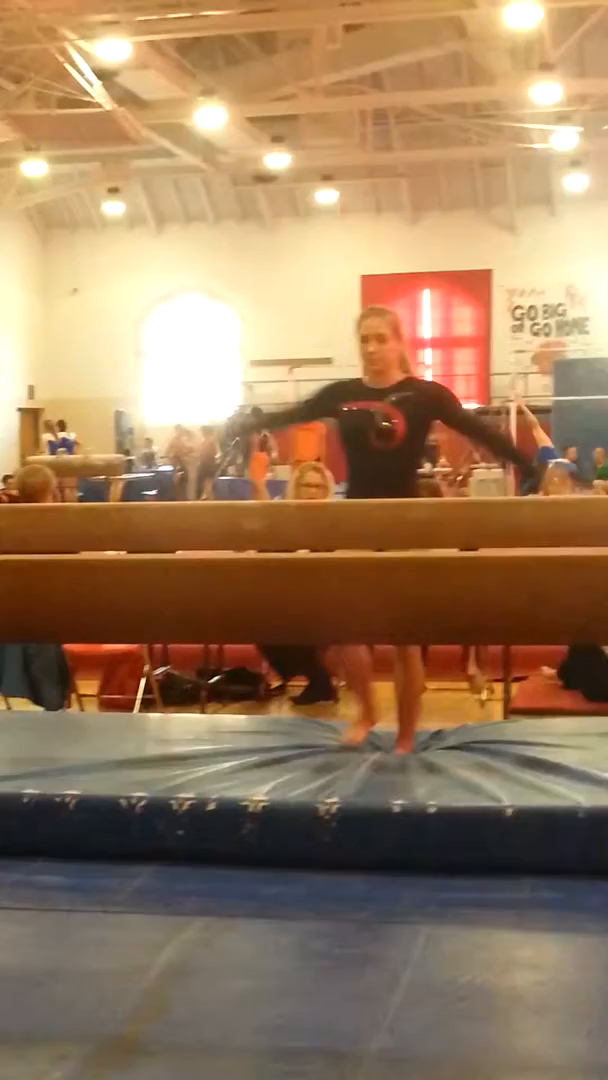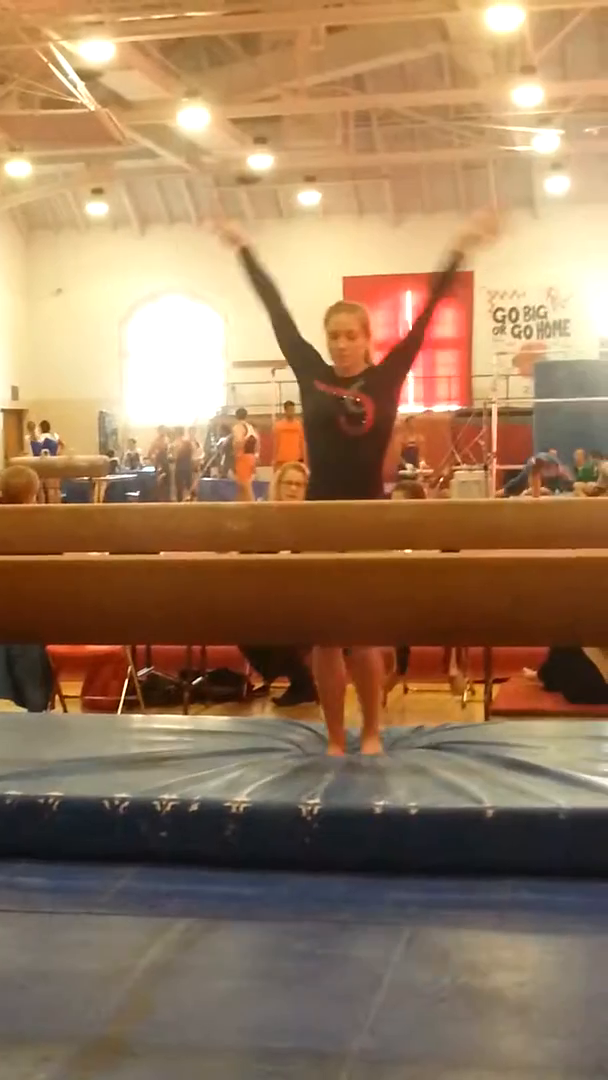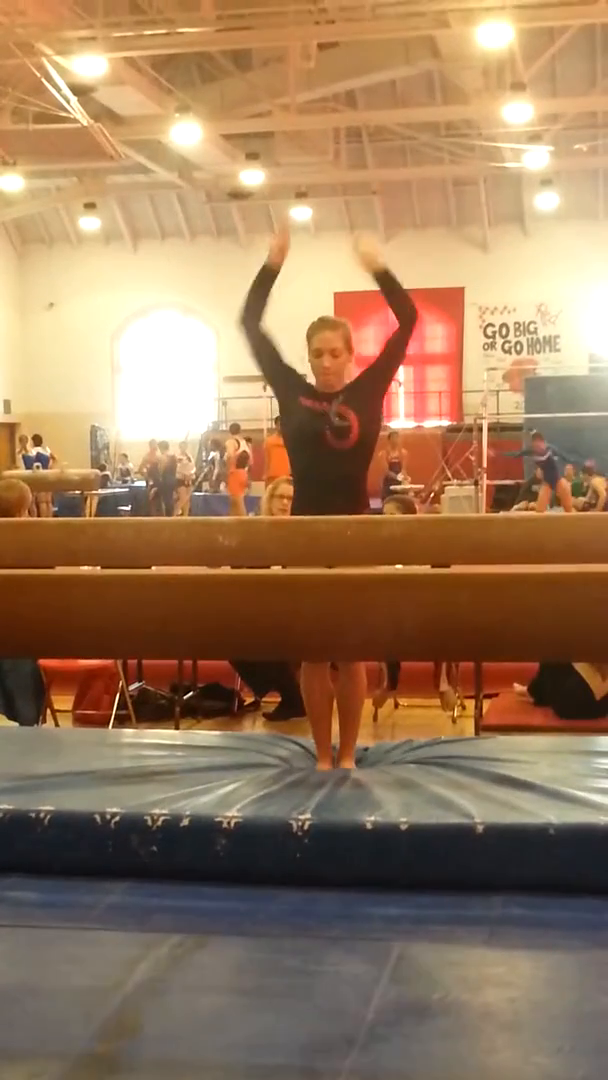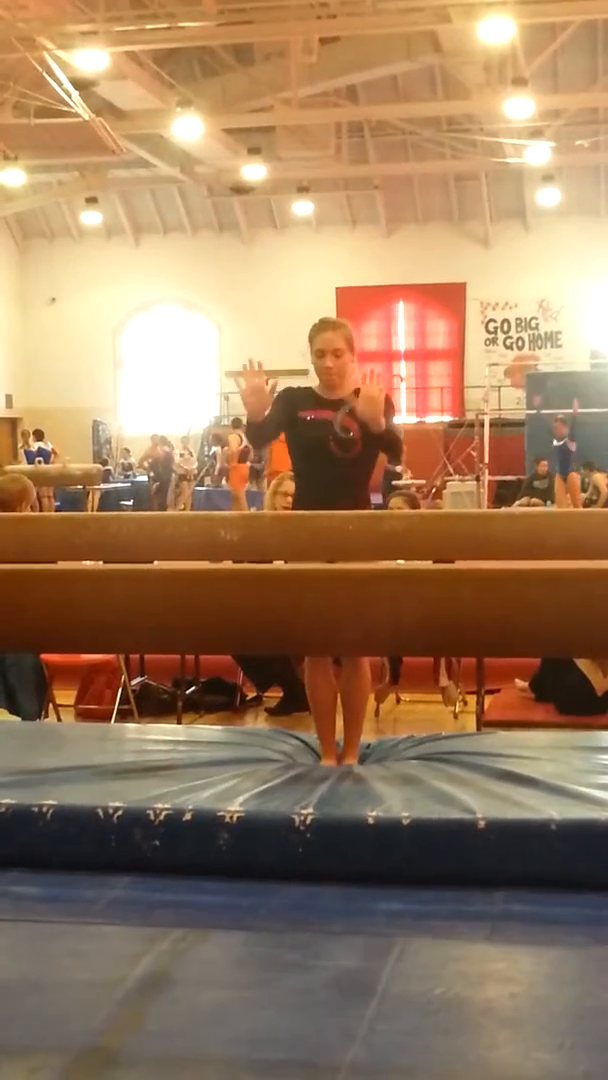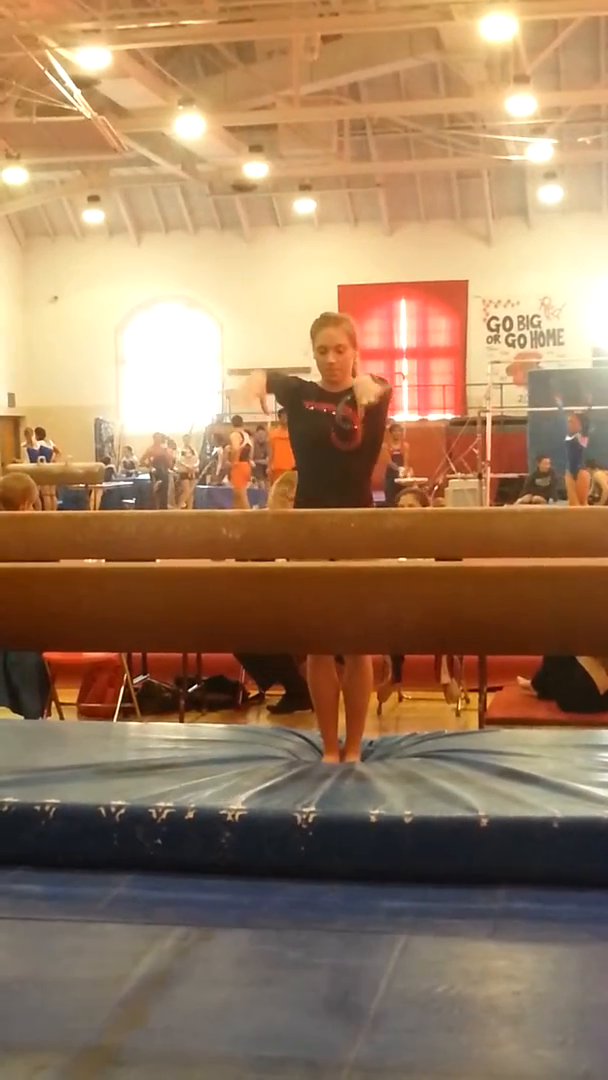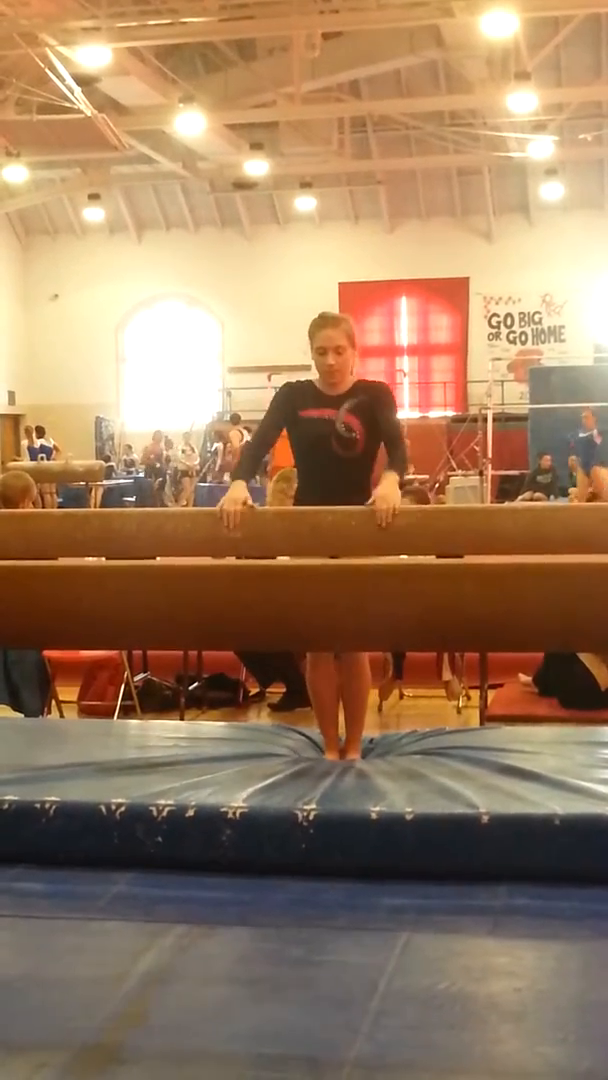
dt=0.3s
person 1, frame 1
left shoulder: (422, 395)
right shoulder: (340, 394)
left elbow: (480, 431)
right elbow: (281, 418)
left wrist: (532, 471)
left knee: (406, 641)
left ankle: (405, 742)
right ankle: (365, 711)
person 1, frame 2
left shoulder: (388, 373)
right shoulder: (311, 373)
left elbow: (428, 313)
right elbow: (277, 311)
left wrist: (459, 251)
right wrist: (243, 250)
left knee: (362, 640)
right knee: (324, 638)
left ankle: (372, 732)
right ankle: (335, 742)
person 1, frame 3
left shoulder: (369, 389)
right shoulder: (291, 390)
left elbow: (408, 322)
right elbow: (251, 324)
left wrist: (378, 268)
right wrist: (273, 264)
left ankle: (348, 753)
right ankle: (323, 754)
person 1, frame 4
left shoulder: (372, 402)
right shoulder: (292, 401)
left elbow: (394, 452)
right elbow: (258, 439)
left wrist: (377, 421)
right wrist: (253, 408)
right knee: (315, 647)
left ankle: (351, 752)
right ankle: (327, 751)
person 1, frame 5
left shoulder: (372, 390)
right shoulder: (299, 392)
left elbow: (380, 393)
right elbow: (279, 386)
left wrist: (368, 390)
right wrist: (260, 379)
right knee: (317, 646)
left ankle: (354, 749)
right ankle: (330, 748)
person 1, frame 6
left shoulder: (374, 395)
right shoulder: (293, 396)
left elbow: (396, 444)
right elbow: (260, 442)
left wrist: (391, 479)
right wrist: (238, 482)
left knee: (353, 648)
right knee: (317, 647)
left ankle: (353, 747)
right ankle: (330, 746)
